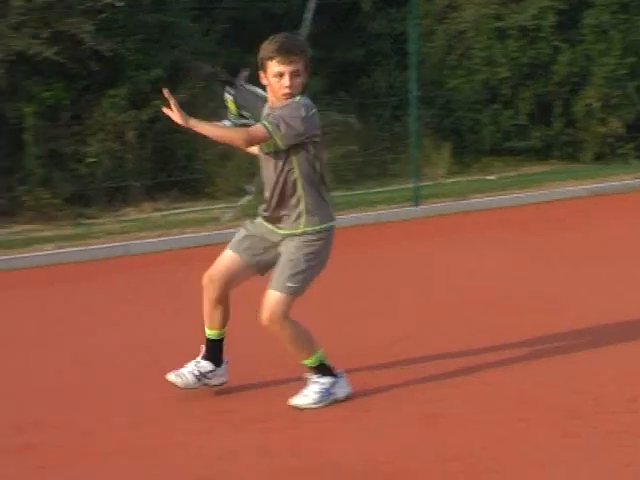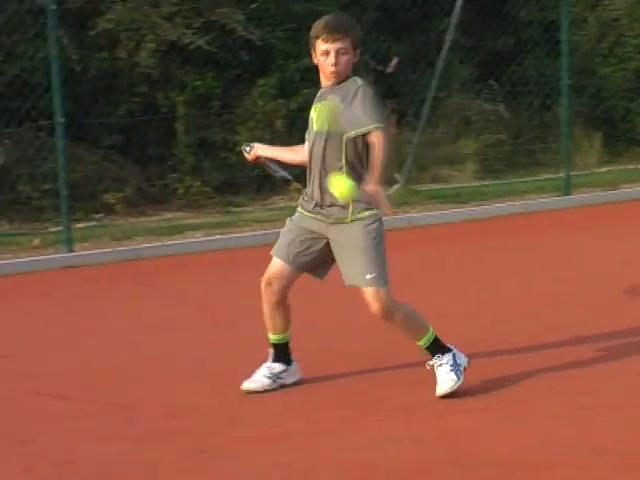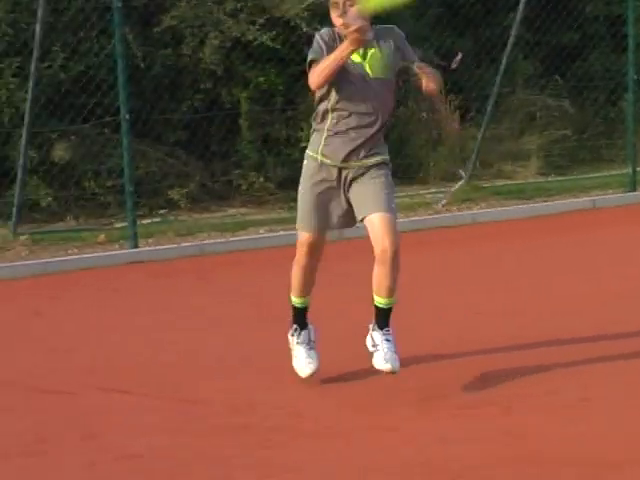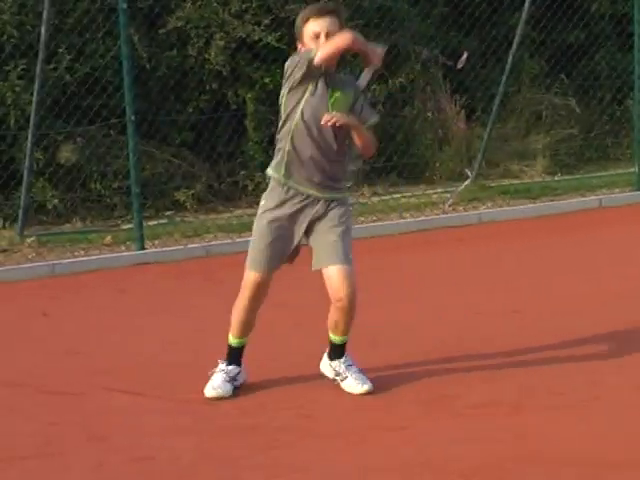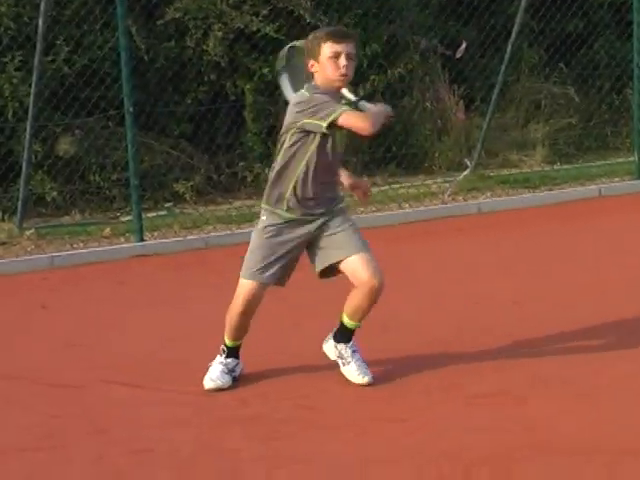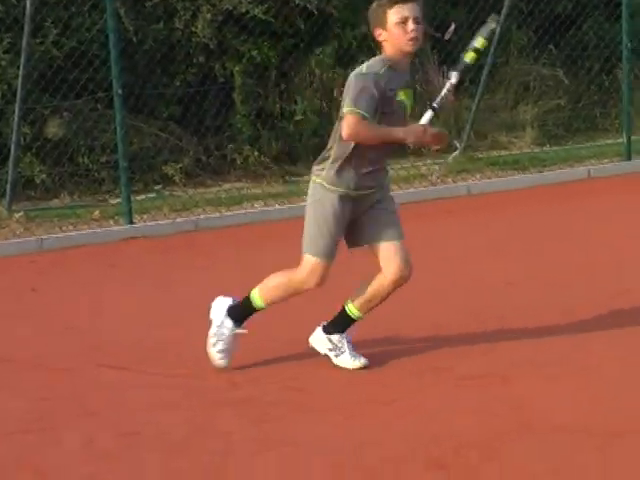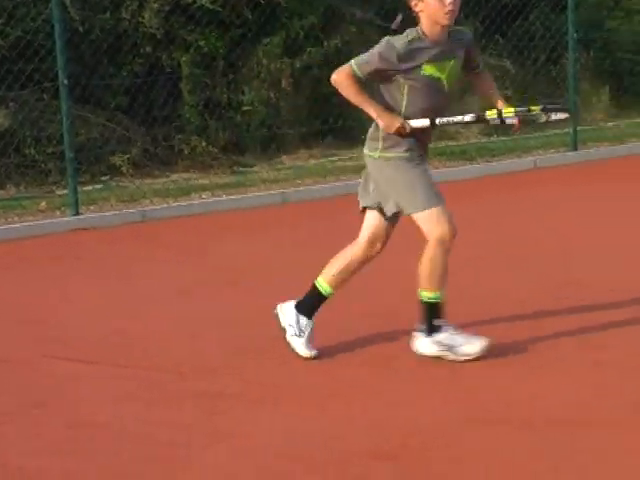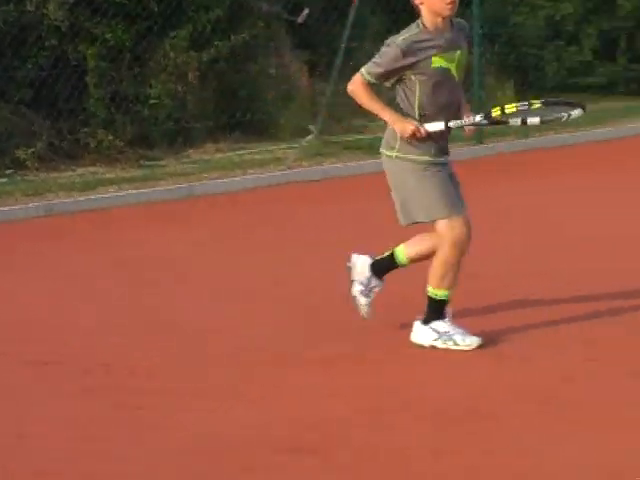
dt=0.2s
person 1, frame 1
left shoulder: (300, 111)
right shoulder: (272, 108)
left elbow: (246, 138)
left wrist: (190, 122)
left hip: (307, 230)
right hip: (270, 223)
left knee: (272, 315)
right knee: (215, 281)
left ankle: (328, 378)
right ankle: (212, 363)
person 1, frame 2
left shoulder: (358, 92)
right shoulder: (320, 99)
left elbow: (378, 140)
left wrist: (373, 183)
right wrist: (267, 151)
left hip: (355, 216)
right hip: (313, 213)
left knee: (380, 304)
right knee: (273, 282)
left ankle: (445, 356)
right ankle: (281, 364)
person 1, frame 3
left shoulder: (391, 38)
right shoulder: (326, 40)
left elbow: (424, 76)
right elbow: (315, 81)
left wrist: (430, 78)
right wrist: (349, 43)
left hip: (371, 163)
right hip: (323, 161)
left knee: (387, 244)
right knee: (307, 248)
left ankle: (381, 331)
right ankle: (301, 330)
person 1, frame 4
left shoulder: (350, 92)
right shoulder: (298, 67)
left elbow: (368, 149)
right elbow: (347, 39)
left wrist: (353, 123)
right wrist: (368, 49)
left hip: (330, 200)
right hip: (285, 194)
left knee: (344, 293)
right knee: (253, 286)
left ankle: (337, 359)
right ankle: (232, 364)
person 1, frame 5
left shoulder: (336, 107)
right shoulder: (308, 100)
right elbow: (368, 125)
left wrist: (347, 178)
right wrist: (382, 111)
left hip: (328, 213)
right hip: (283, 215)
left knee: (371, 282)
right knee: (246, 298)
left ankle: (342, 343)
right ankle: (229, 357)
person 1, frame 6
left shoulder: (403, 74)
right shoulder: (368, 76)
right elbow: (351, 130)
left wrist: (421, 137)
right wrist: (404, 134)
left hip: (372, 189)
right hip: (335, 186)
left knee: (398, 270)
right knee: (310, 276)
left ankle: (332, 333)
right ankle: (232, 313)
person 1, frame 7
left shoulder: (462, 39)
right shoulder: (399, 48)
left elbow: (479, 73)
right elbow: (340, 77)
left wrist: (501, 105)
right wrist: (381, 114)
left hip: (411, 155)
right hip: (393, 155)
left knee: (371, 244)
right knee: (443, 233)
left ankle: (300, 312)
right ankle: (432, 329)
person 1, frame 8
left shoulder: (460, 31)
right shoulder: (406, 45)
right elbow: (357, 86)
left wrist: (465, 112)
right wrist: (397, 120)
left hip: (432, 153)
right hip: (411, 154)
left knee: (447, 239)
right knee: (457, 235)
left ankle: (374, 268)
right ankle: (433, 323)
